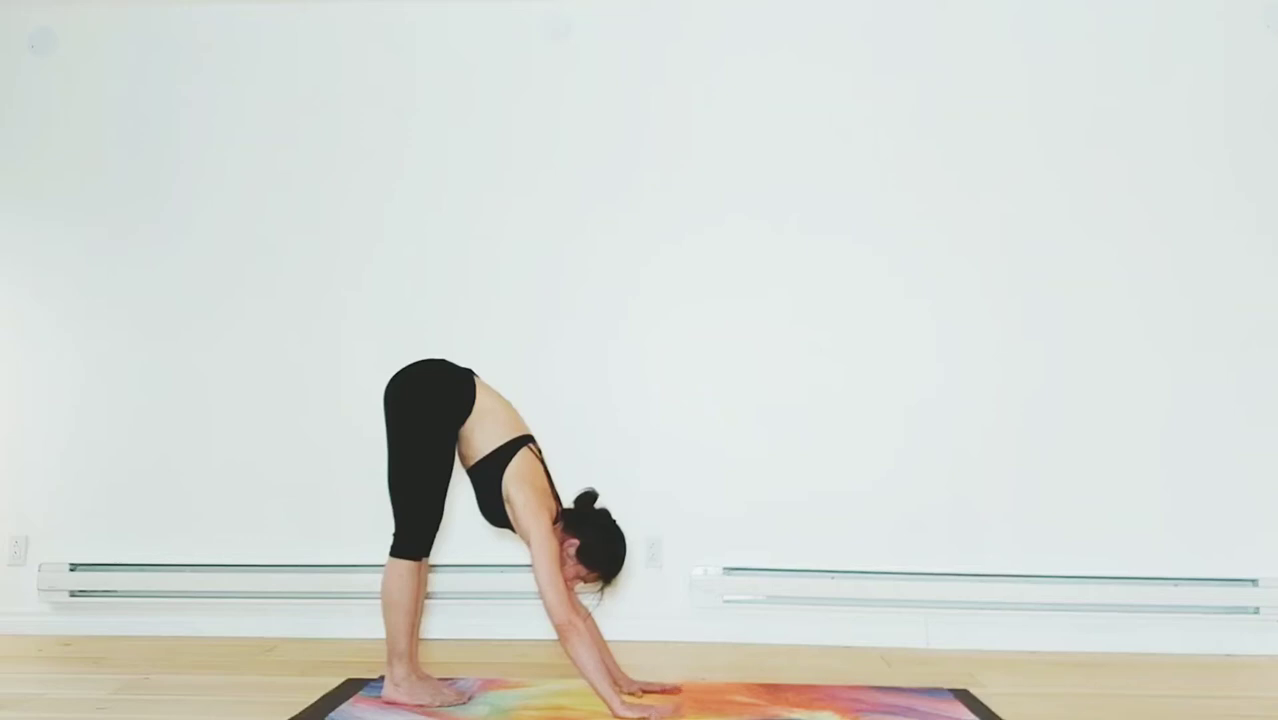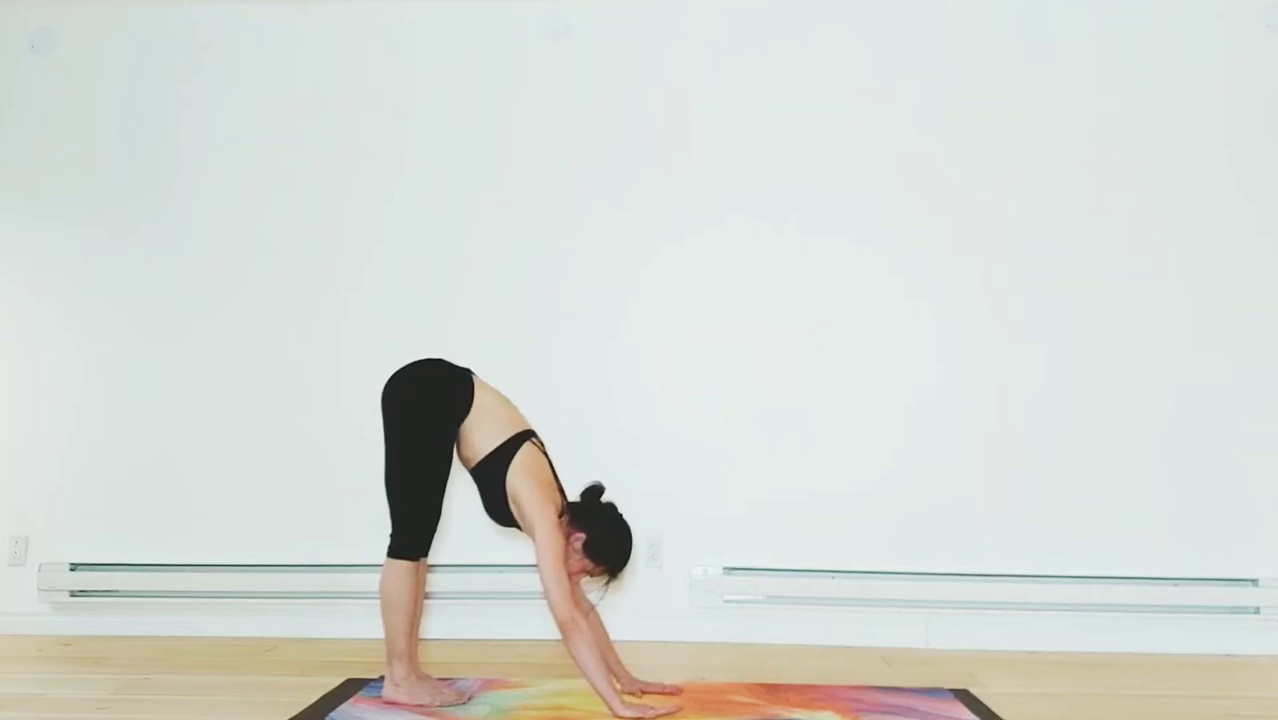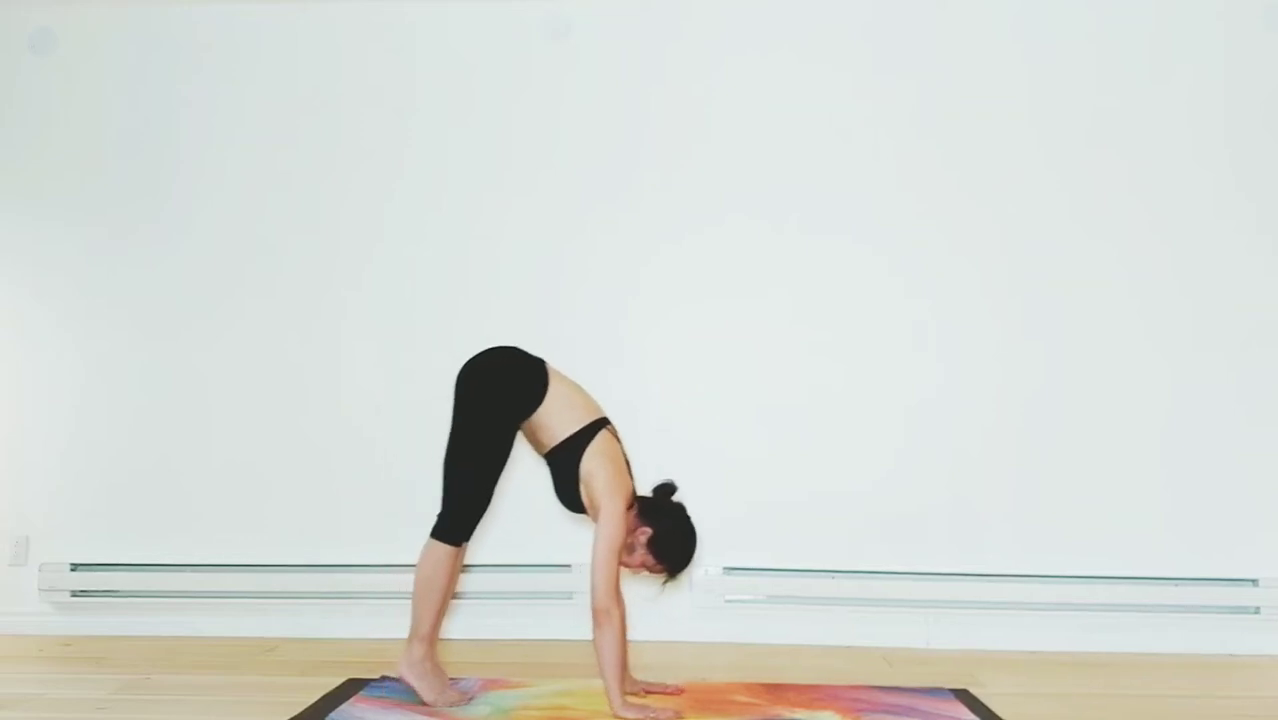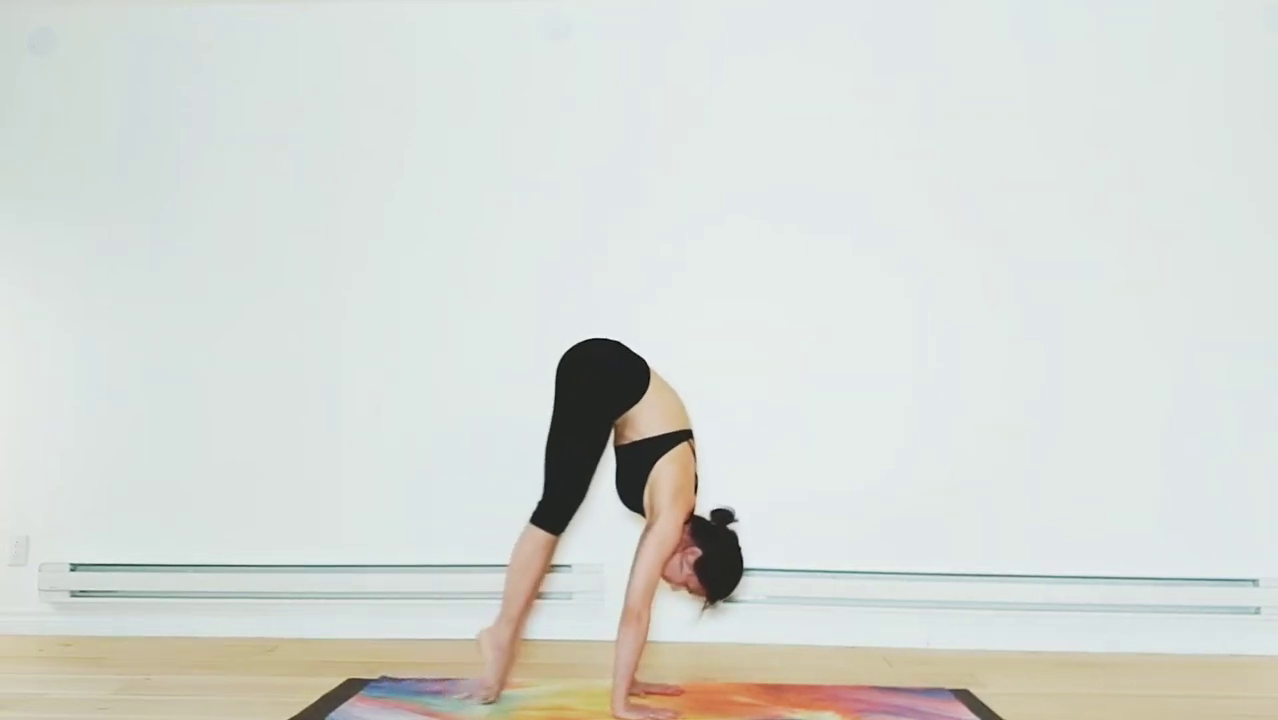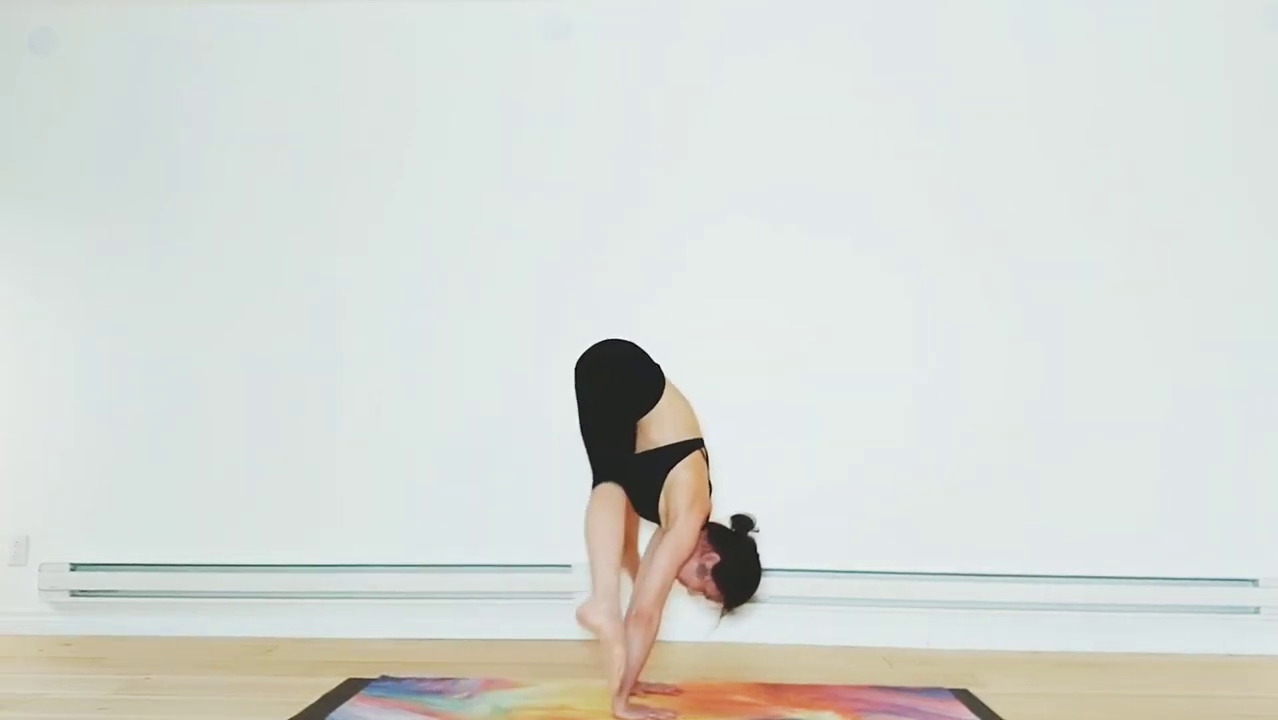
dt=0.7s
person 1, frame 1
left shoulder: (550, 517)
right shoulder: (539, 521)
left elbow: (574, 611)
right elbow: (566, 624)
left wrist: (622, 680)
left hip: (444, 399)
right hip: (425, 396)
left knee: (420, 538)
right knee: (413, 539)
left ankle: (408, 672)
right ankle: (399, 679)
person 1, frame 2
left shoulder: (556, 514)
right shoulder: (544, 516)
left elbow: (580, 606)
right elbow: (569, 620)
left wrist: (625, 679)
left hip: (442, 398)
right hip: (422, 394)
left knee: (418, 540)
right knee: (411, 539)
left ankle: (408, 671)
right ankle: (399, 678)
person 1, frame 3
left shoulder: (620, 503)
right shoulder: (613, 503)
left elbow: (610, 598)
right elbow: (604, 607)
left wrist: (624, 679)
left hip: (515, 383)
right hip: (498, 381)
left knee: (461, 522)
right knee: (458, 521)
right ankle: (418, 655)
person 1, frame 4
left shoulder: (672, 509)
right shoulder: (672, 514)
left elbow: (635, 607)
right elbow: (635, 609)
left wrist: (628, 682)
left hip: (608, 378)
right hip: (597, 372)
left knee: (557, 512)
right knee: (555, 510)
right ankle: (502, 633)
person 1, frame 5
left shoulder: (678, 517)
right shoulder: (688, 521)
left elbow: (645, 605)
right elbow: (645, 611)
left wrist: (630, 682)
left hip: (625, 380)
right hip: (614, 369)
left knee: (624, 482)
right knee: (613, 480)
right ankle: (604, 604)
